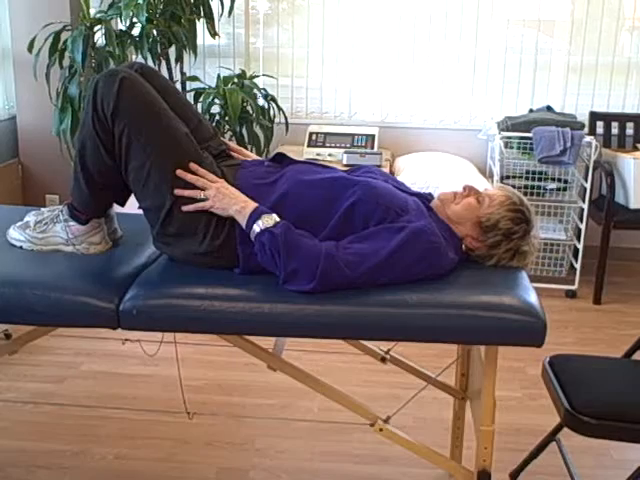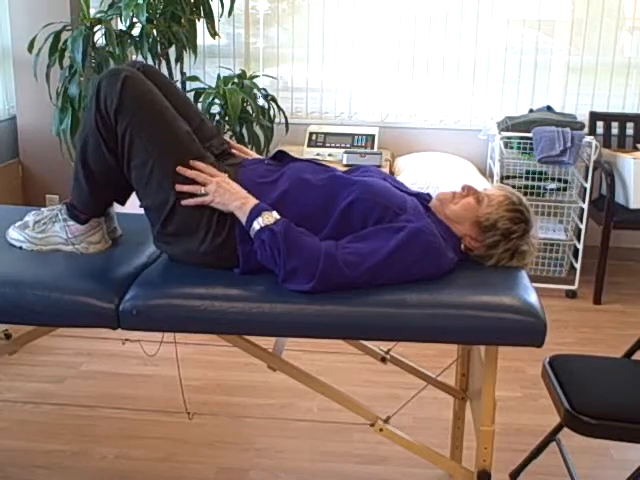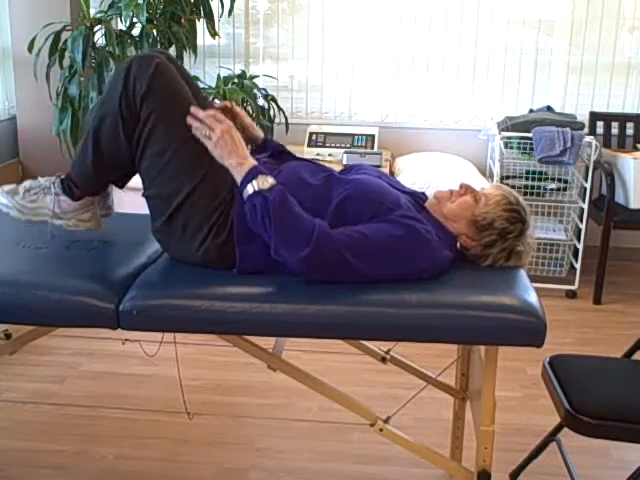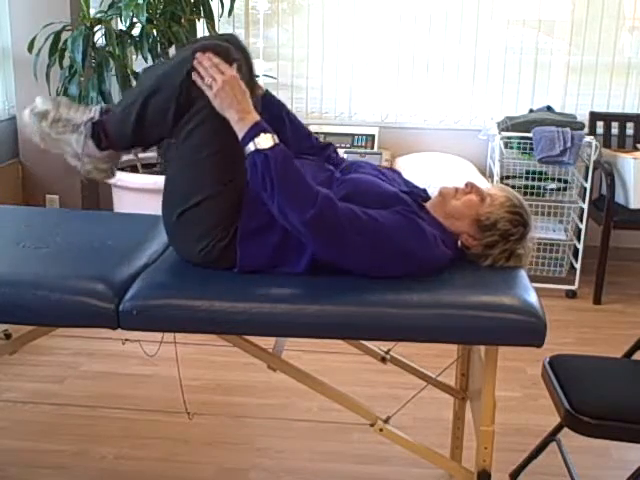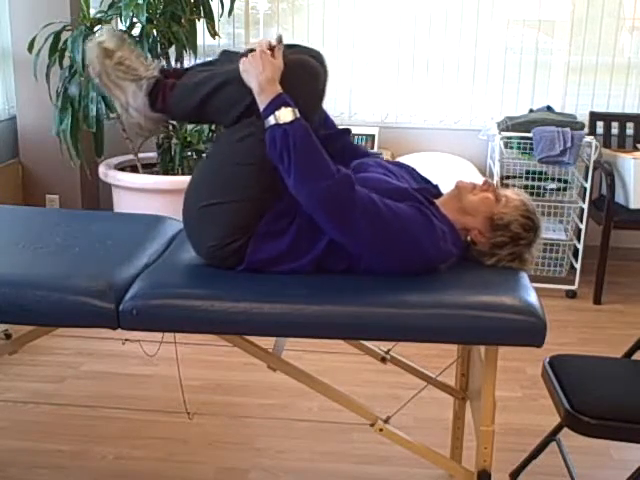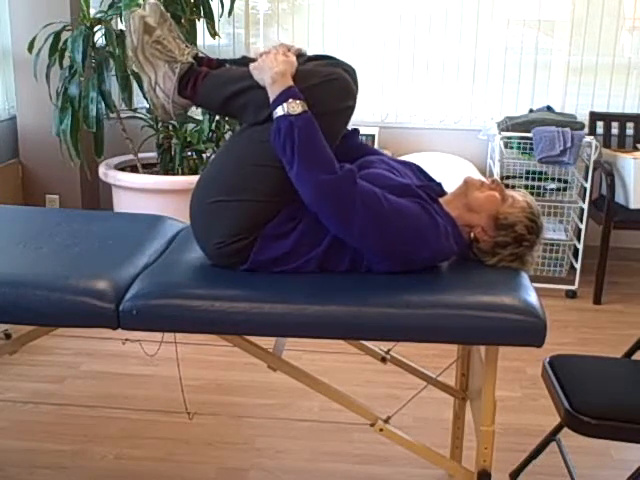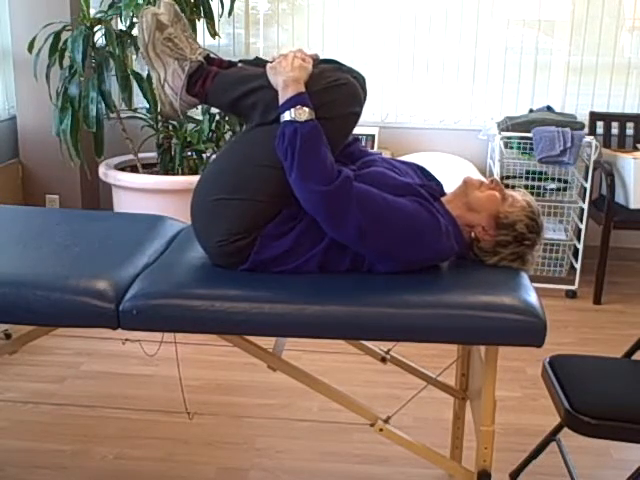
dt=0.4s
person 1, frame 1
left shoulder: (425, 244)
right shoulder: (420, 205)
left elbow: (315, 269)
left wrist: (244, 207)
right wrist: (259, 163)
left hip: (216, 228)
right hip: (235, 180)
left knee: (115, 91)
right knee: (134, 76)
left ankle: (85, 223)
right ankle: (93, 211)
person 1, frame 2
left shoulder: (424, 245)
right shoulder: (420, 204)
left elbow: (314, 269)
left wrist: (245, 204)
right wrist: (259, 161)
left hip: (216, 228)
right hip: (236, 180)
left knee: (118, 90)
right knee: (135, 75)
left ankle: (84, 222)
right ankle: (92, 209)
person 1, frame 3
left shoulder: (417, 244)
right shoulder: (416, 206)
left elbow: (305, 247)
left wrist: (241, 164)
right wrist: (257, 139)
left hip: (216, 229)
right hip: (241, 181)
left knee: (143, 78)
right knee: (154, 68)
left ankle: (77, 197)
right ankle: (86, 188)
person 1, frame 4
left shoulder: (413, 242)
right shoulder: (414, 199)
left elbow: (310, 212)
right elbow: (325, 159)
left wrist: (241, 115)
right wrist: (255, 95)
left hip: (216, 233)
right hip: (252, 192)
left knee: (200, 67)
right knee: (220, 52)
left ankle: (99, 141)
right ankle: (108, 128)
person 1, frame 5
left shoulder: (419, 237)
right shoulder: (425, 196)
left elbow: (324, 189)
right elbow: (341, 149)
left wrist: (269, 92)
right wrist: (284, 85)
left hip: (228, 235)
right hip: (271, 201)
left knee: (292, 72)
right knee: (297, 66)
left ankle: (157, 96)
right ankle: (167, 86)
person 1, frame 6
left shoulder: (419, 232)
right shoulder: (429, 195)
left elbow: (326, 183)
right elbow: (348, 153)
left wrist: (281, 88)
right wrist: (293, 78)
left hip: (232, 233)
left knee: (329, 87)
right knee: (330, 78)
left ankle: (188, 82)
right ankle: (199, 72)
person 1, frame 7
left shoulder: (420, 231)
right shoulder: (430, 199)
left elbow: (323, 189)
right elbow: (348, 158)
left wrist: (292, 92)
right wrist: (303, 84)
left hip: (232, 228)
left knee: (335, 90)
right knee: (338, 83)
left ankle: (197, 80)
right ankle: (207, 72)
